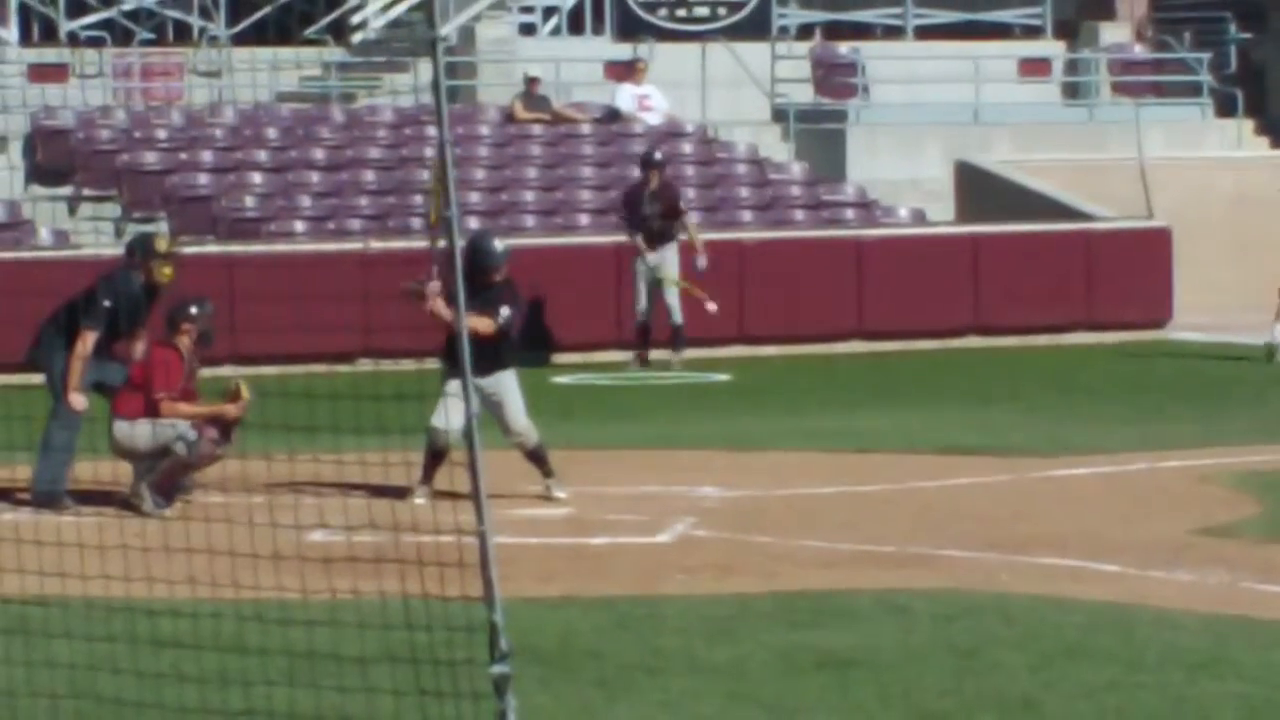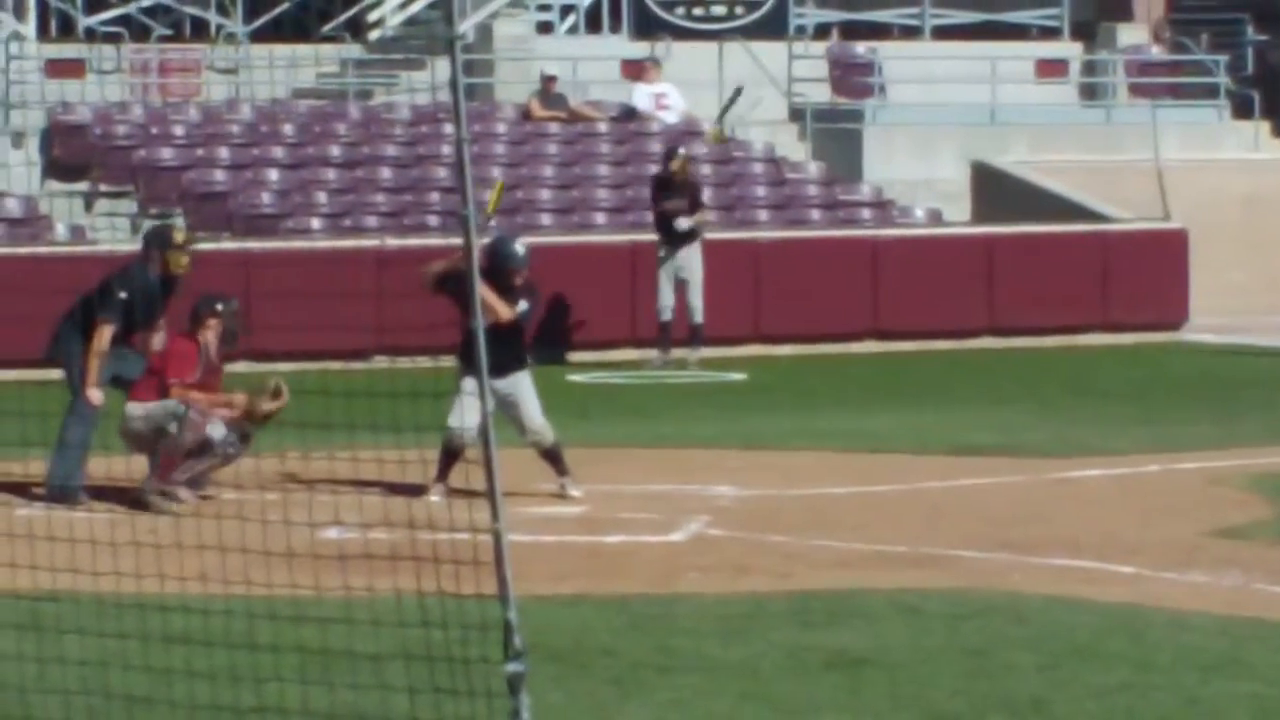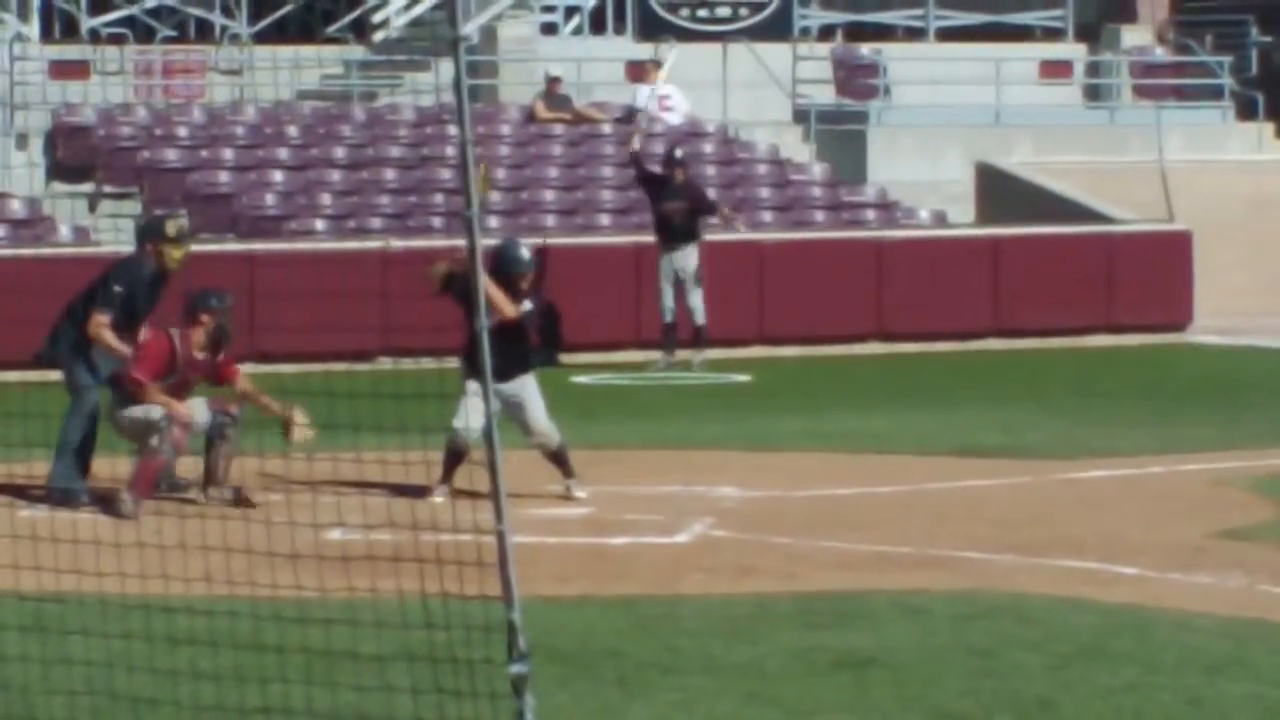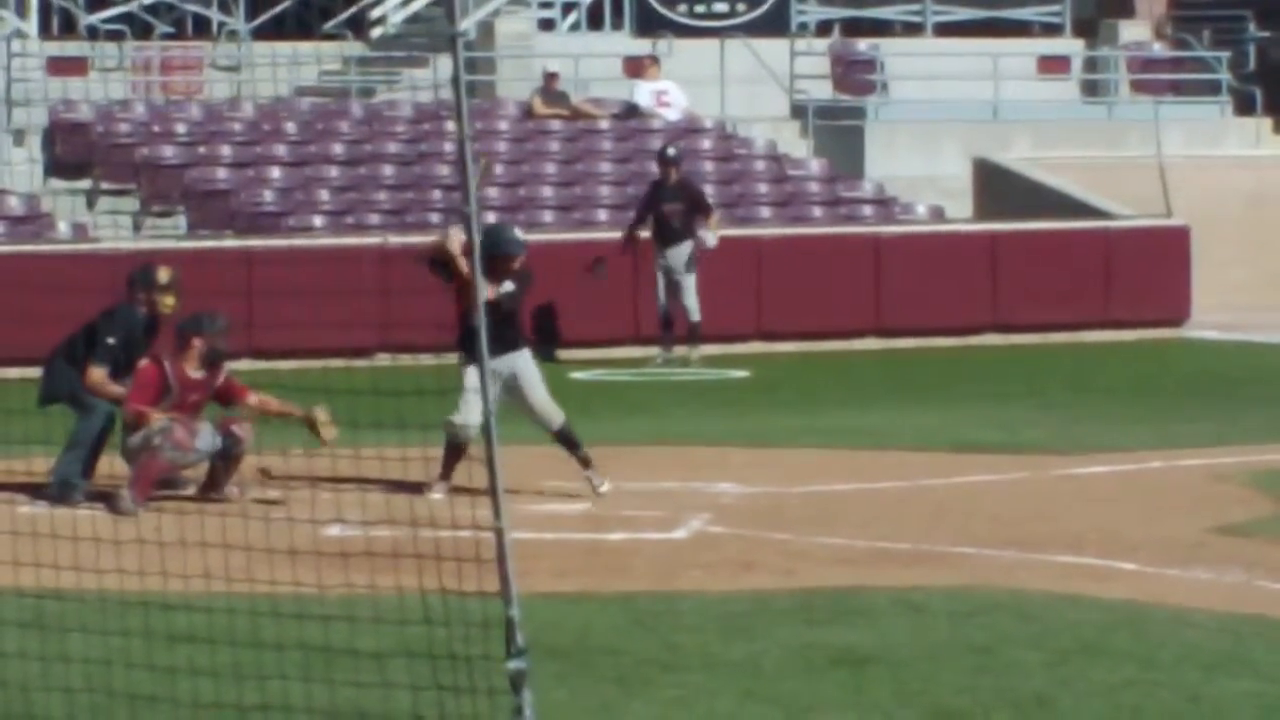
dt=0.7s
person 1, frame 1
left shoulder: (147, 288)
right shoulder: (112, 289)
left elbow: (137, 333)
right elbow: (84, 343)
right wrist: (73, 390)
left hip: (100, 351)
right hip: (62, 346)
right knee: (70, 410)
right ankle: (47, 489)
person 1, frame 2
left shoulder: (165, 280)
right shoulder: (128, 281)
left elbow: (155, 323)
right elbow: (102, 337)
right wrist: (91, 385)
left hip: (120, 345)
right hip: (81, 340)
right knee: (87, 405)
right ankle: (62, 484)
person 1, frame 3
left shoulder: (157, 273)
right shoulder: (126, 273)
right elbow: (95, 328)
right wrist: (129, 353)
left hip: (113, 340)
right hip: (79, 339)
right knee: (88, 405)
right ankle: (64, 486)
person 1, frame 4
left shoulder: (149, 319)
right shoulder: (119, 321)
left elbow: (135, 359)
right elbow: (94, 380)
left hip: (107, 372)
right hip: (68, 373)
right knee: (102, 410)
right ankle: (65, 482)
person 2, frame 1
left shoulder: (507, 289)
right shoulder: (453, 284)
left elbow: (489, 326)
left wrist: (446, 313)
right wrist: (430, 290)
left hip: (498, 372)
right hip: (459, 373)
left knee: (520, 428)
right knee: (442, 430)
left ankle: (550, 479)
right ankle: (424, 483)
person 2, frame 2
left shoulder: (524, 290)
right shoulder: (466, 281)
left elbow: (505, 314)
right elbow: (429, 275)
right wrist: (457, 261)
left hip: (513, 373)
right hip: (475, 374)
left knee: (537, 428)
right knee: (460, 431)
left ankle: (565, 478)
right ankle: (440, 481)
person 2, frame 3
left shoulder: (527, 295)
right shoulder: (471, 285)
left elbow: (510, 311)
right elbow: (434, 275)
left wrist: (481, 274)
right wrist: (459, 264)
left hip: (519, 377)
right hip: (479, 378)
left knee: (543, 430)
right knee: (463, 432)
left ankle: (570, 478)
right ankle: (444, 482)
person 2, frame 4
left shoulder: (520, 275)
right shoulder: (468, 264)
left elbow: (487, 293)
right elbow: (433, 259)
left wrist: (458, 255)
right wrist: (451, 246)
left hip: (513, 354)
right hip: (477, 360)
left knee: (543, 409)
right knee: (464, 423)
left ankle: (589, 468)
right ankle: (444, 478)
person 3, frame 1
left shoulder: (669, 191)
right shoulder: (631, 194)
left elbow: (684, 220)
right elbow: (632, 228)
left wrist: (700, 250)
right wrist: (646, 251)
left hip: (667, 250)
right hip: (643, 254)
left knee: (672, 301)
right knee: (641, 306)
left ankle: (677, 353)
right ankle: (642, 354)
person 3, frame 2
left shoulder: (692, 186)
right shoulder: (659, 182)
left elbow: (702, 212)
right elbow: (669, 174)
left wrist: (690, 220)
right wrist: (679, 156)
left hip: (689, 249)
right hip: (666, 250)
left knee: (694, 302)
right knee: (664, 303)
left ankle: (694, 352)
right ankle: (664, 352)
person 3, frame 3
left shoulder: (693, 188)
right shoulder: (655, 184)
left elbow: (714, 208)
right elbow: (636, 161)
left wrist: (733, 219)
right wrist: (636, 137)
left hip: (689, 250)
right hip: (666, 252)
left knee: (695, 302)
right knee: (666, 304)
left ankle: (699, 352)
right ankle: (667, 352)
person 3, frame 4
left shoulder: (689, 187)
right shoulder: (654, 189)
left elbow: (711, 213)
right elbow: (640, 217)
left wrist: (710, 232)
right wrist: (629, 235)
left hip: (683, 249)
right hip: (661, 251)
left knee: (689, 299)
right knee: (663, 302)
left ankle: (694, 348)
right ankle: (666, 349)
person 4, frame 1
left shoulder: (188, 359)
right shoulder: (165, 356)
left elbow: (190, 406)
right elbow: (166, 408)
left wrist: (226, 409)
right wrist: (218, 411)
left hip: (151, 430)
right hip: (129, 430)
left knee: (218, 436)
right knee: (199, 437)
left ankle: (158, 479)
right ankle: (148, 490)
person 4, frame 2
left shoulder: (213, 359)
right shoulder: (183, 347)
left elbow: (211, 406)
right elbow: (176, 395)
left wrist: (241, 407)
right wrist: (226, 400)
left hip: (175, 427)
right hip: (141, 419)
left knee: (235, 438)
right knee: (192, 413)
left ankle: (174, 480)
right ankle: (155, 485)
person 4, frame 3
left shoulder: (214, 354)
right shoulder: (165, 343)
left elbow: (242, 384)
right elbow: (133, 382)
left wrist: (280, 411)
right wrist: (171, 404)
right hip: (130, 410)
left knee: (226, 413)
right knee: (176, 432)
left ankle: (214, 487)
right ankle: (128, 496)
person 4, frame 4
left shoulder: (214, 374)
right shoulder: (157, 369)
left elbow: (255, 399)
right elbow: (132, 414)
left wrist: (304, 414)
right wrist: (176, 419)
left hip: (184, 445)
right hip: (142, 445)
left knee: (239, 430)
right knee: (179, 433)
left ankle: (214, 488)
right ankle: (132, 495)
